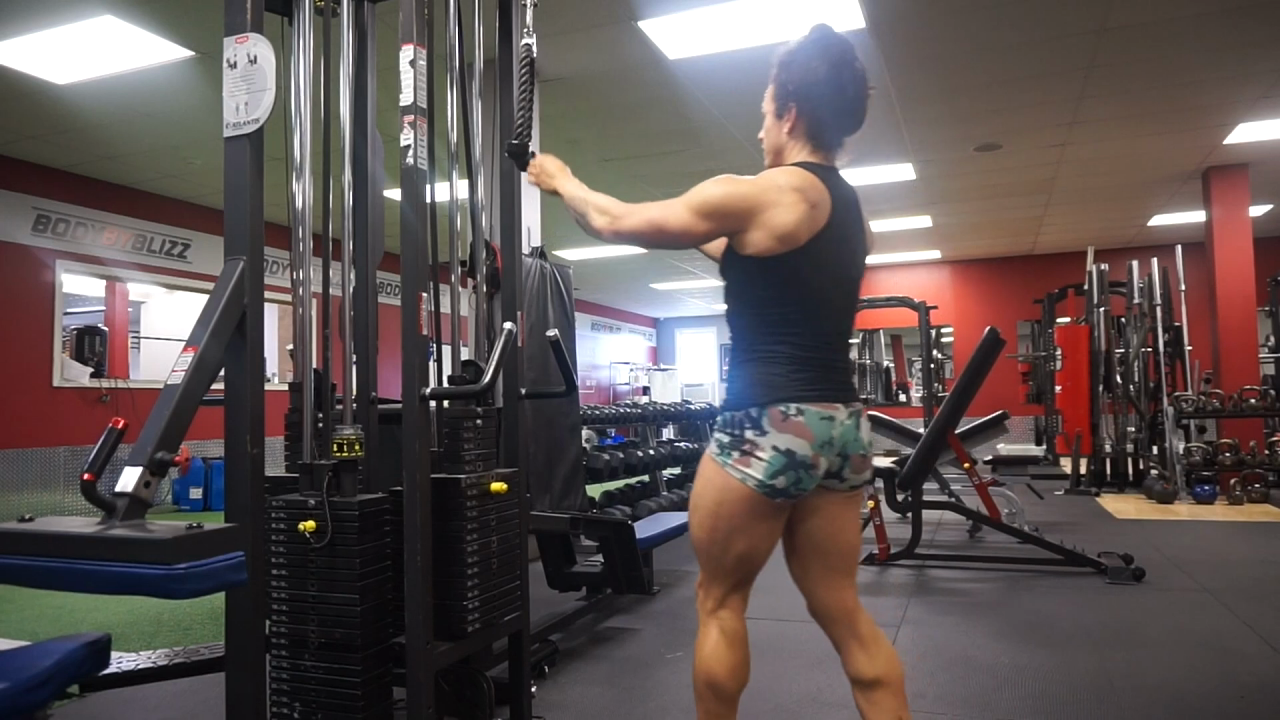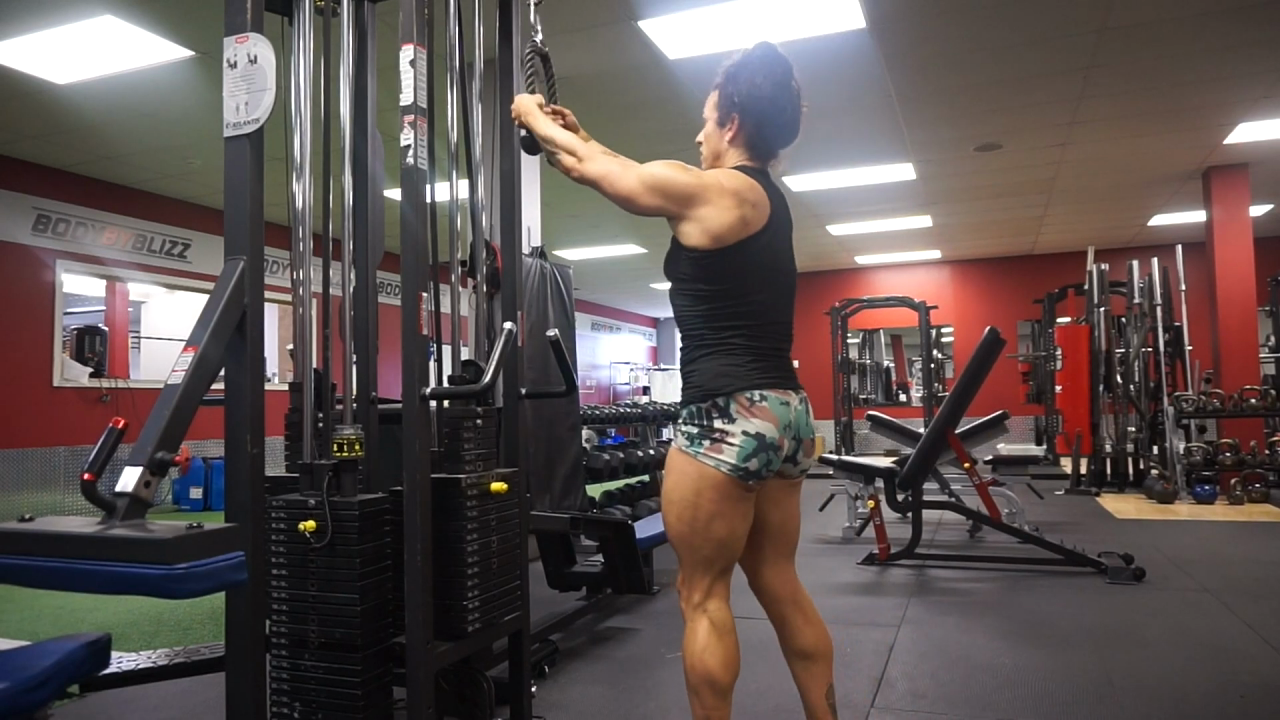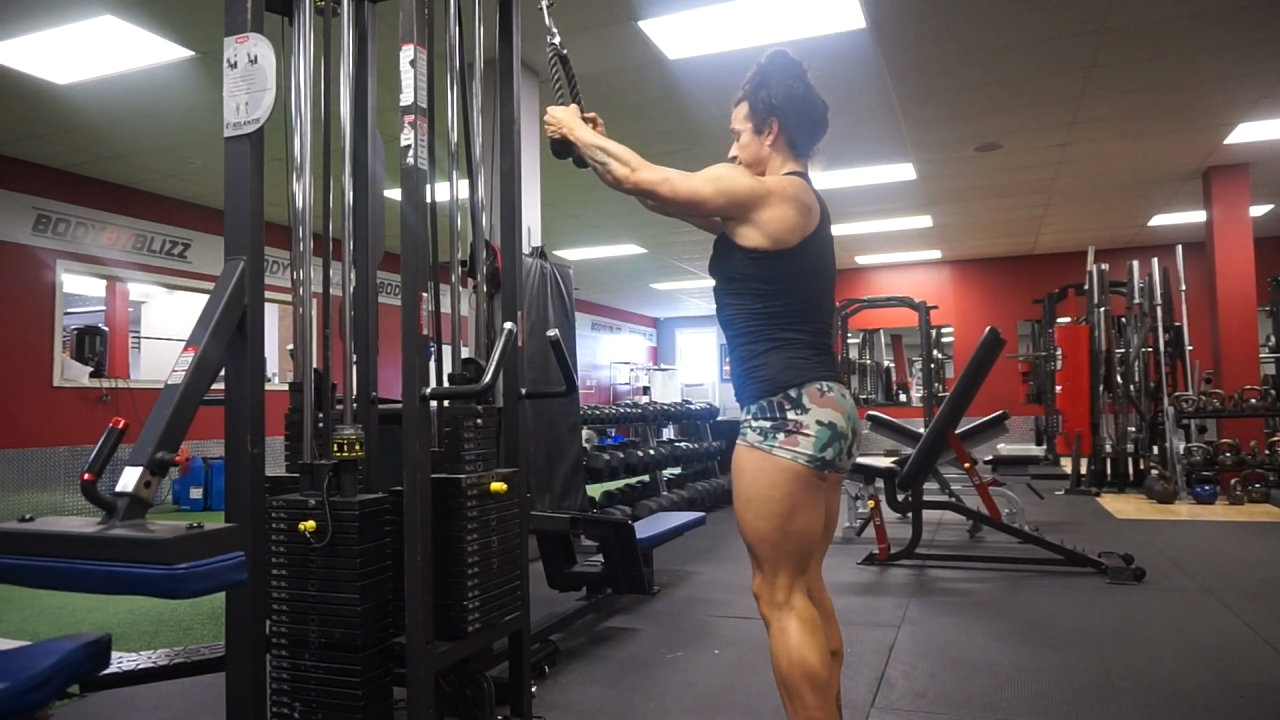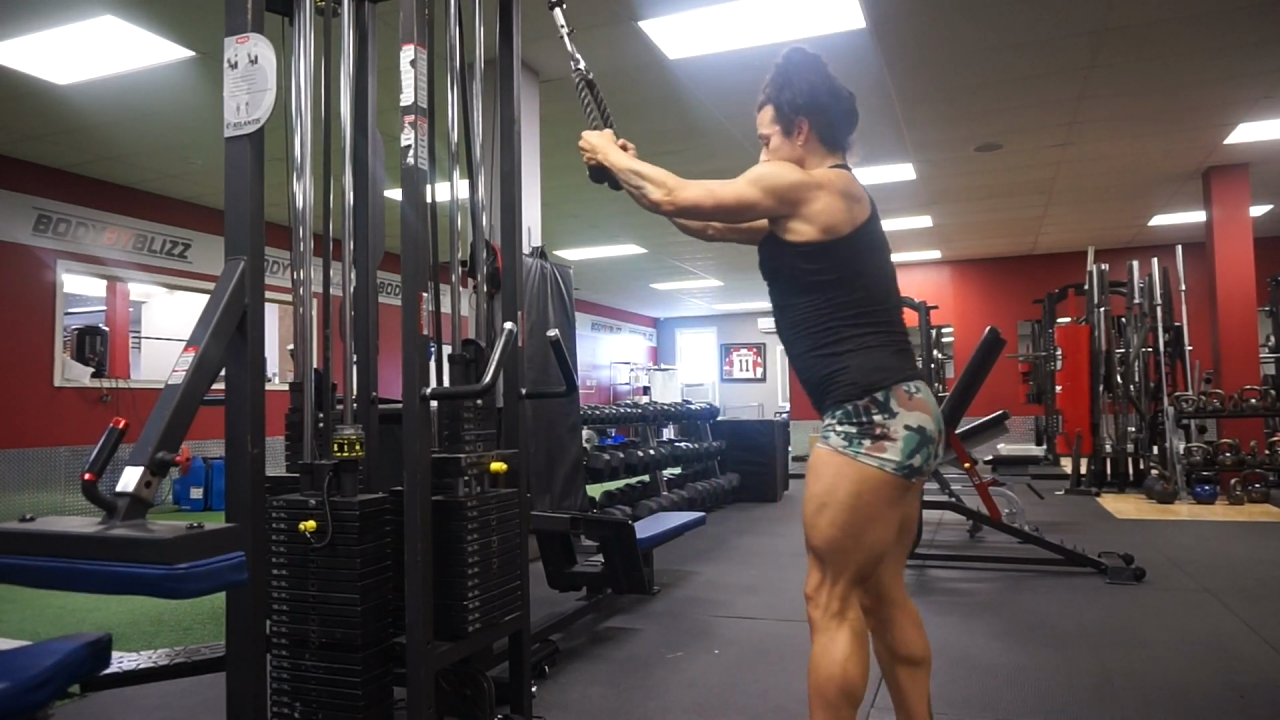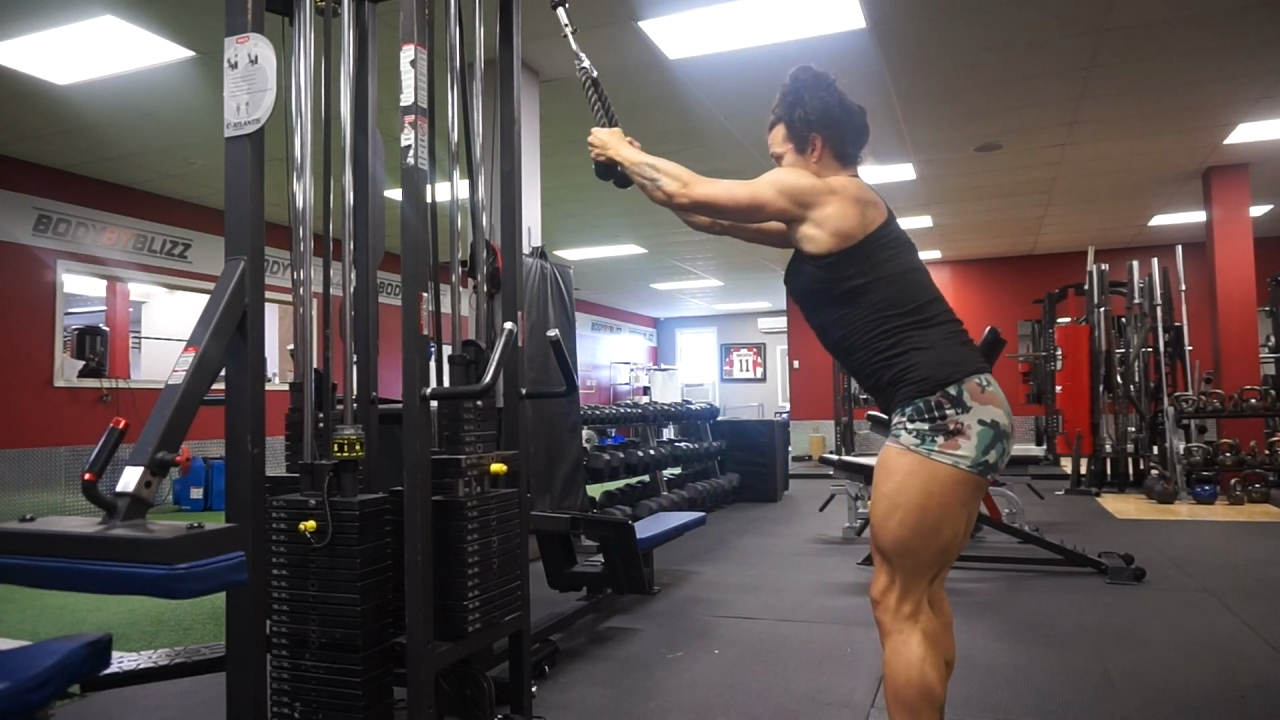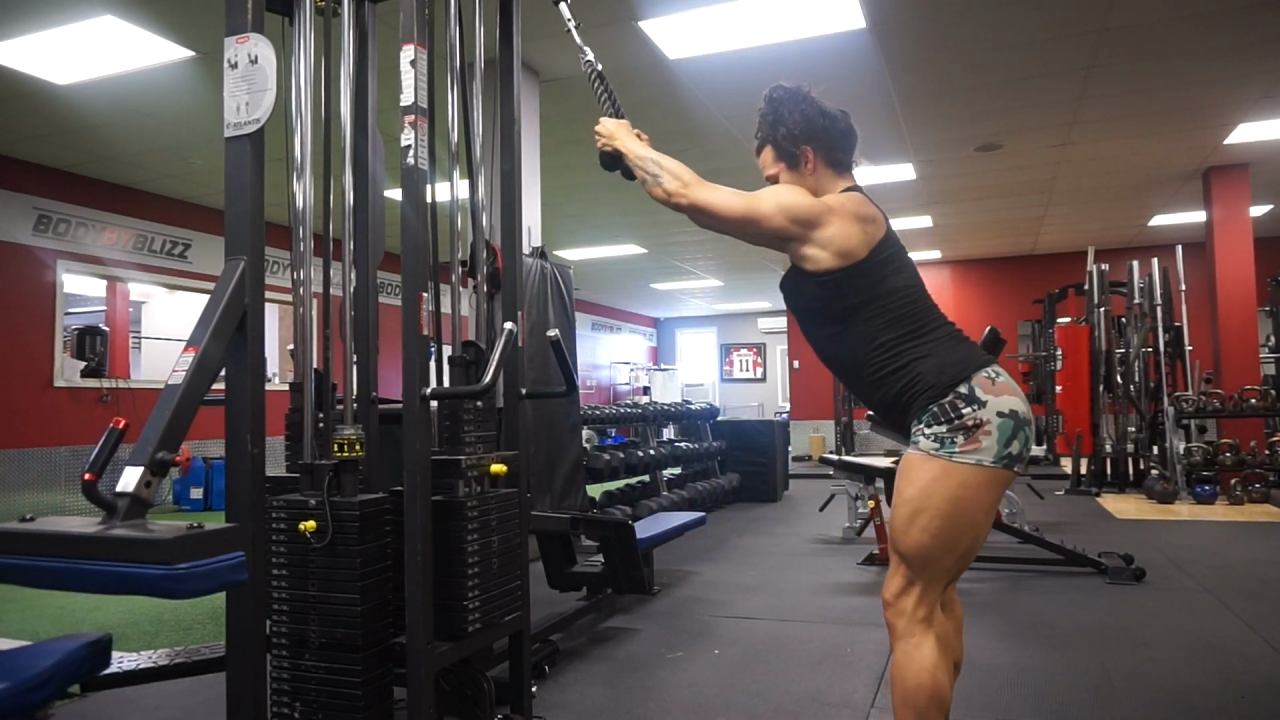
dt=0.7s
person 1, frame 1
left shoulder: (760, 195)
right shoulder: (847, 210)
left elbow: (620, 224)
left wrist: (563, 183)
right wrist: (698, 236)
left hip: (768, 428)
right hip: (838, 423)
left knee: (719, 603)
right knee: (842, 613)
person 1, frame 2
left shoulder: (709, 191)
right shoulder: (764, 199)
left elbow: (588, 170)
right elbow: (629, 174)
left wrist: (534, 121)
right wrist: (578, 133)
left hip: (728, 418)
right hip: (783, 412)
left knee: (703, 597)
right knee: (779, 588)
person 1, frame 3
left shoulder: (763, 193)
right shoulder: (793, 202)
left elbow: (643, 178)
right elbow: (665, 194)
left wrist: (573, 130)
right wrist: (597, 144)
left hip: (787, 412)
right hip: (818, 409)
left knee: (780, 596)
right knee: (802, 590)
person 1, frame 4
left shoulder: (808, 187)
right shoulder: (816, 205)
left elbow: (678, 199)
right elbow: (707, 224)
left wrist: (609, 157)
right wrist: (632, 169)
left hip: (873, 414)
right hip: (893, 413)
left knee: (831, 601)
right knee: (879, 594)
person 1, frame 5
left shoulder: (823, 194)
right shoulder: (831, 215)
left elbow: (691, 194)
right elbow: (716, 217)
left wrist: (620, 151)
right wrist: (640, 170)
left hip: (941, 411)
right hip: (955, 408)
left knee: (896, 602)
right knee: (918, 596)
person 1, frame 6
left shoulder: (821, 213)
right shoulder: (833, 221)
left elbow: (691, 195)
right elbow: (719, 213)
left wrist: (625, 144)
right wrist: (642, 158)
left hip: (960, 414)
right hip: (974, 407)
left knee: (908, 603)
right knee: (930, 596)
